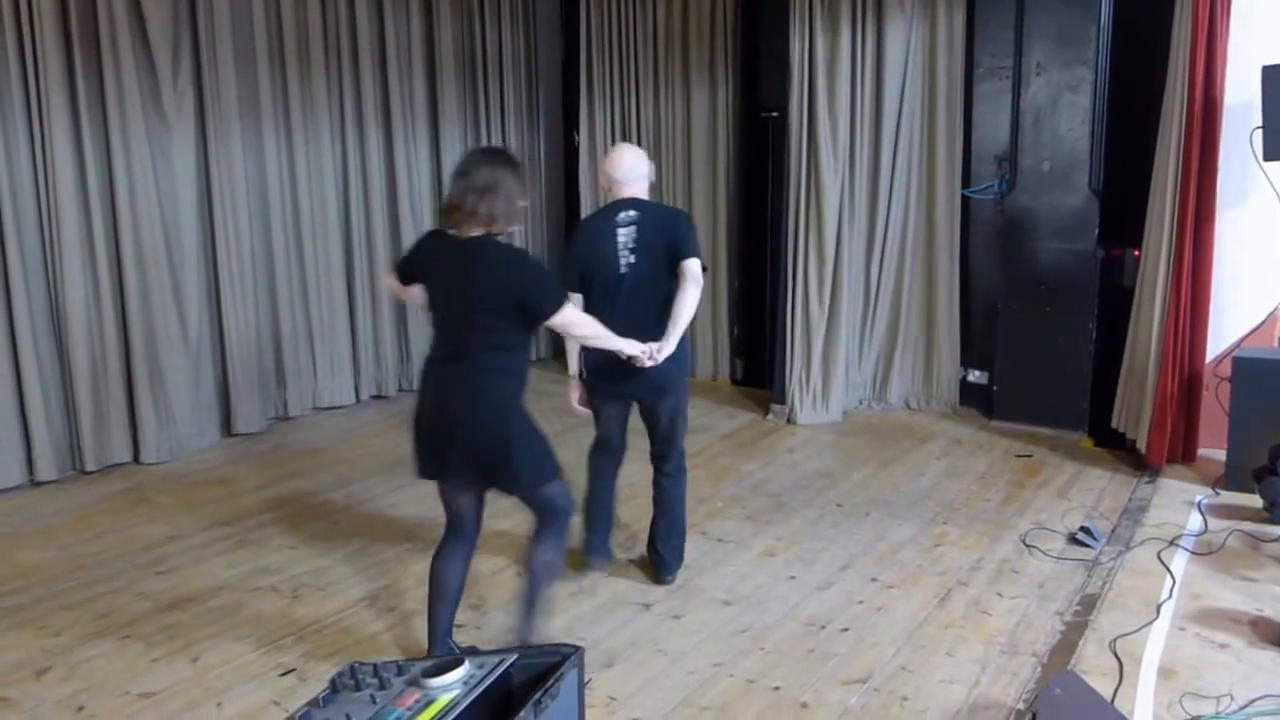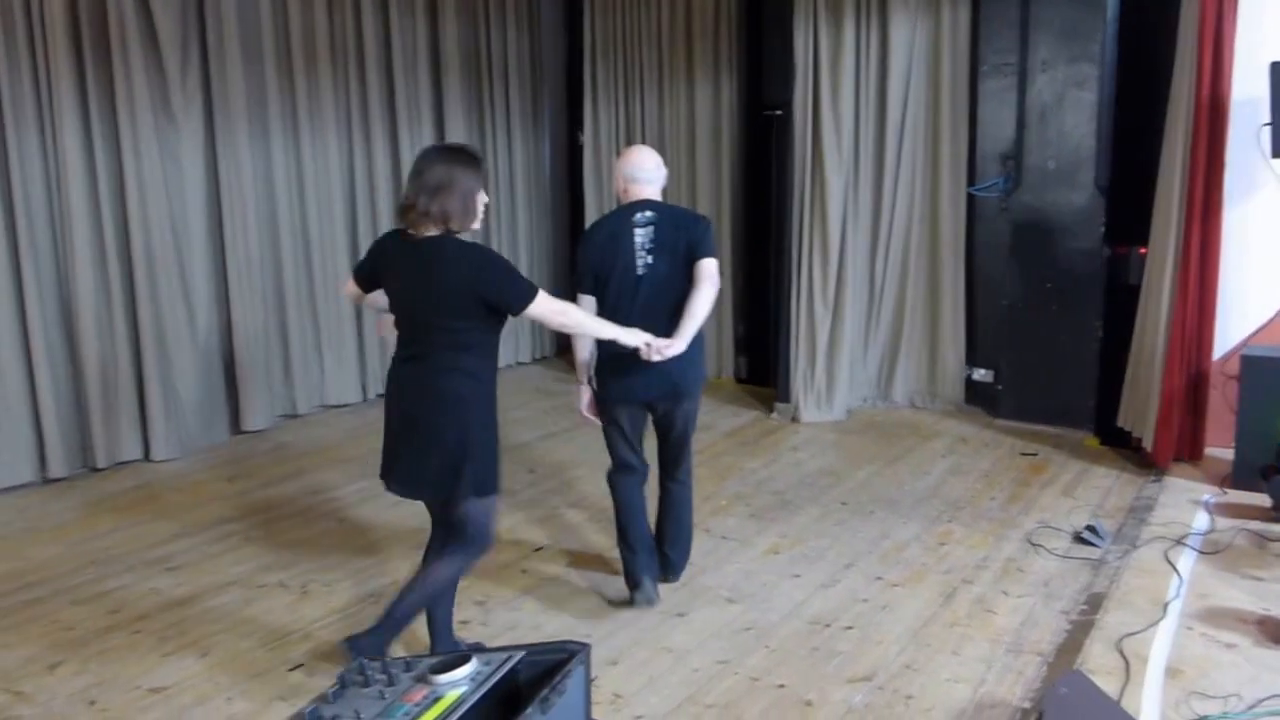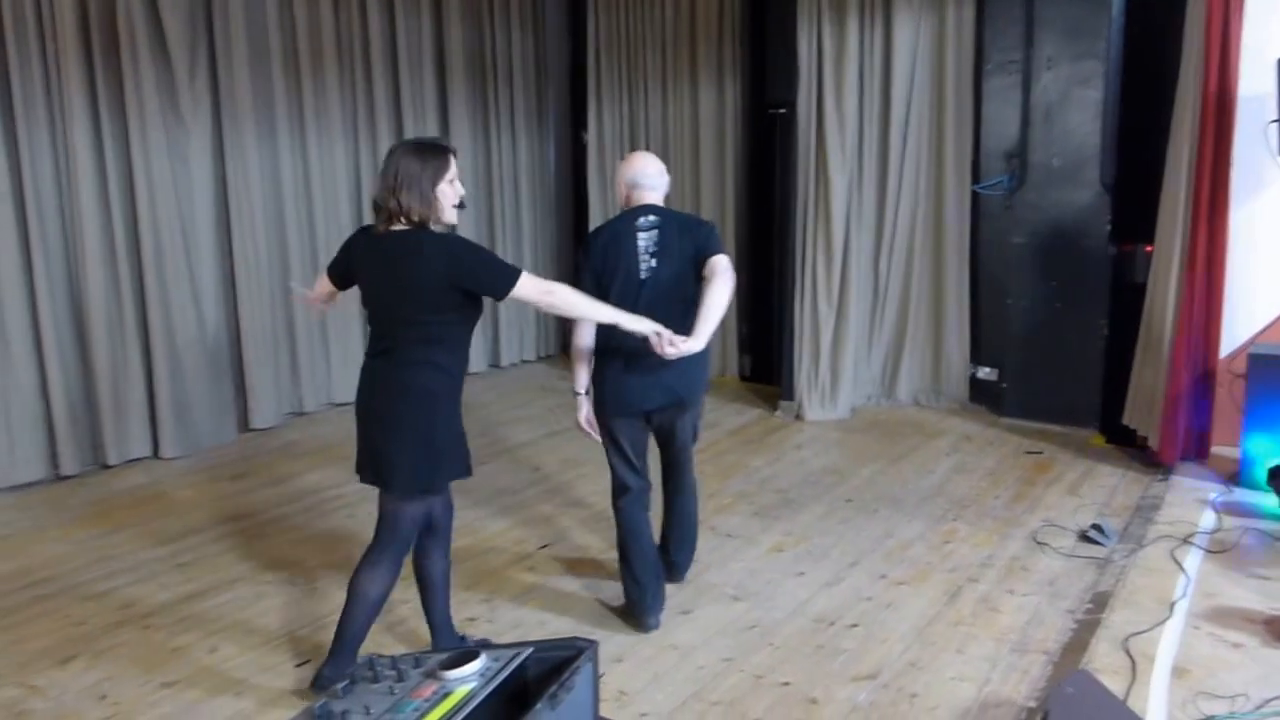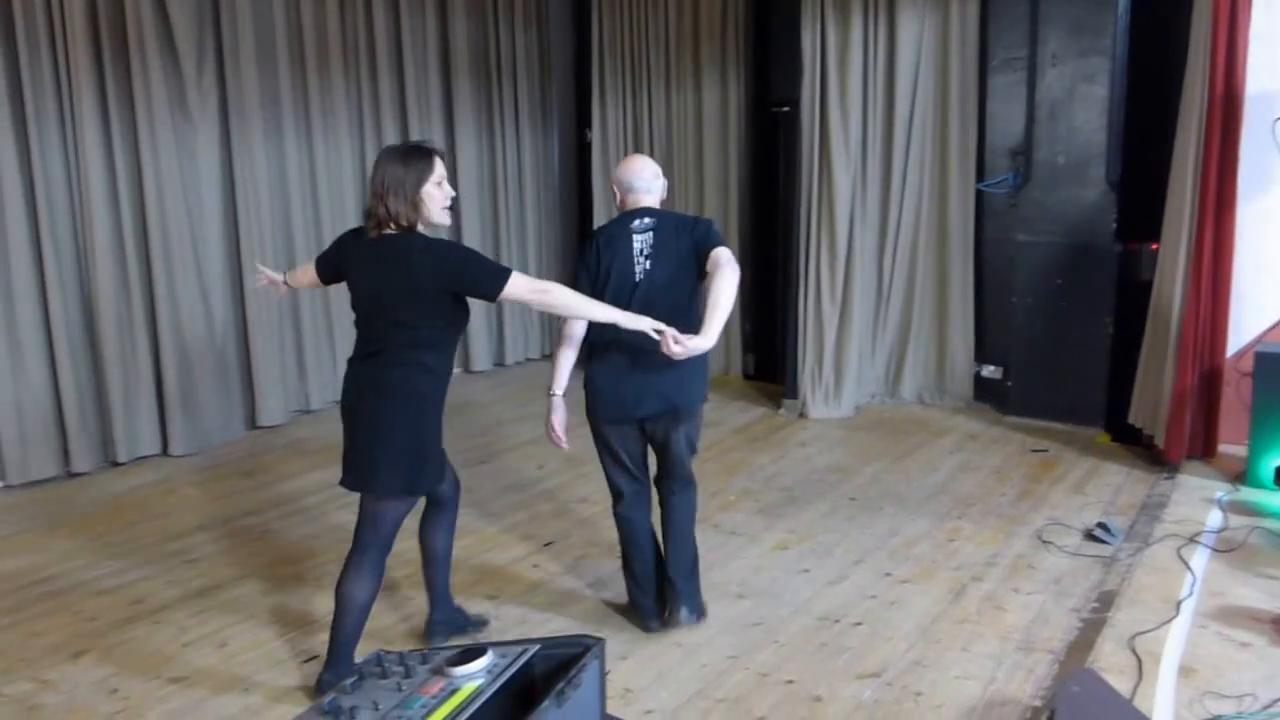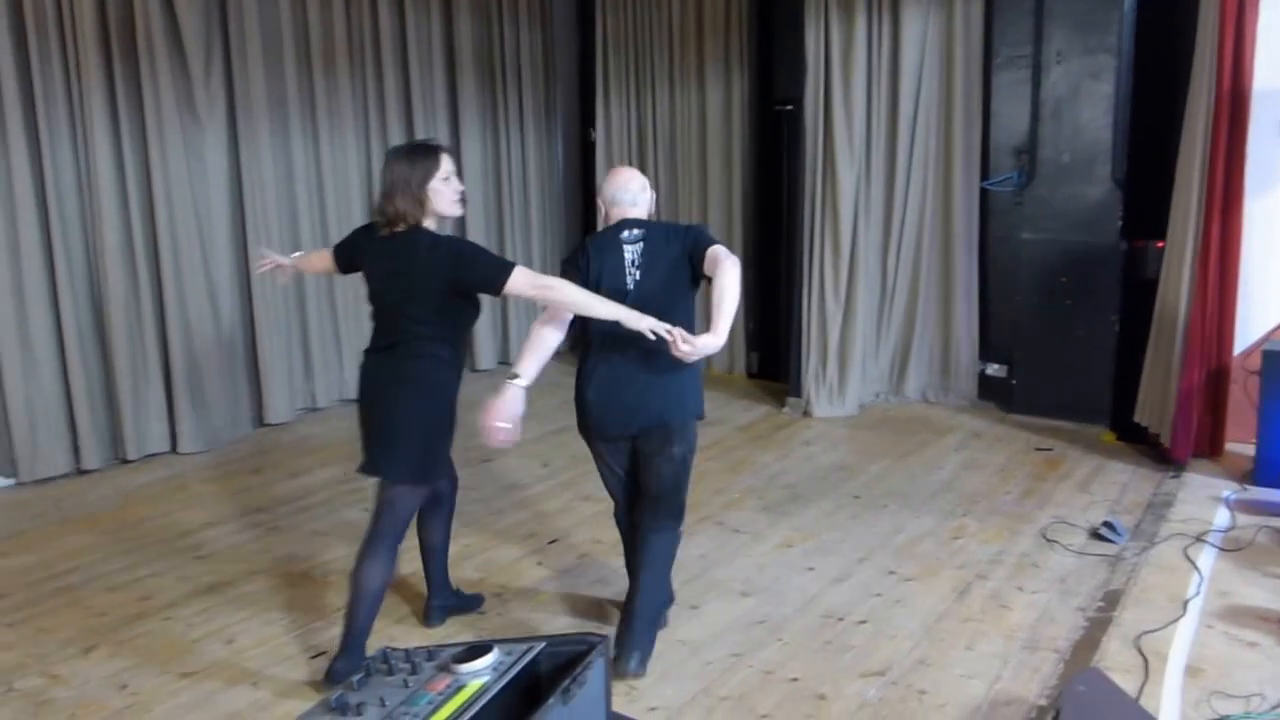
dt=0.2s
person 1, frame 1
left shoulder: (434, 247)
right shoulder: (510, 265)
left elbow: (397, 285)
right elbow: (575, 326)
right wrist: (626, 345)
left hip: (441, 404)
right hip: (489, 409)
left knee: (461, 527)
right knee: (555, 510)
left ankle: (438, 646)
right ankle: (528, 633)
person 1, frame 2
left shoulder: (393, 247)
right shoulder: (474, 262)
left elbow: (354, 291)
right elbow: (554, 313)
right wrist: (622, 334)
left hip: (410, 402)
right hip: (455, 409)
left knee: (447, 527)
right knee: (470, 536)
left ankle: (442, 644)
right ankle: (378, 637)
person 1, frame 3
left shoulder: (366, 243)
right shoulder: (450, 254)
left elbow: (321, 291)
right elbow: (544, 293)
right wrist: (629, 319)
left hip: (382, 398)
right hip: (420, 407)
left knee: (436, 517)
right knee: (395, 537)
left ankle: (444, 639)
right ankle: (338, 664)
person 1, frame 4
left shoulder: (357, 246)
right shoulder: (440, 258)
left elbow: (306, 276)
right elbow: (536, 292)
left wrist: (280, 280)
right wrist: (624, 317)
left hip: (368, 397)
right hip: (403, 408)
left knee: (445, 491)
right knee: (374, 540)
left ankle: (442, 615)
right ankle: (336, 668)
person 1, frame 5
left shoulder: (372, 241)
right shoulder: (448, 254)
left elbow: (323, 259)
right elbow: (539, 287)
left wrist: (288, 261)
right wrist: (626, 315)
left hip: (386, 388)
right hip: (417, 398)
left knee: (441, 488)
right knee: (388, 527)
left ankle: (440, 596)
right ankle: (349, 658)
person 2, frame 1
left shoulder: (586, 232)
right shoulder: (675, 222)
left elbow: (573, 310)
right elbow: (691, 280)
left wrist: (575, 374)
right wrist: (670, 343)
left hip: (605, 367)
right hip: (664, 368)
left knee: (605, 453)
right knee: (669, 462)
left ankle: (596, 546)
right ankle: (666, 560)
person 2, frame 2
left shoulder: (599, 234)
right shoulder: (693, 225)
left elbow: (585, 315)
right elbow: (708, 282)
left wrist: (585, 381)
right wrist: (679, 341)
left hip: (619, 376)
right hip: (679, 373)
left knee: (626, 471)
right knee: (676, 468)
left ankle: (642, 575)
right ankle: (671, 562)
person 2, frame 3
left shoulder: (601, 240)
right shoulder: (697, 230)
left elbow: (585, 324)
right elbow: (722, 277)
left wrist: (582, 393)
right wrist: (696, 339)
left hip: (619, 387)
right hip: (681, 381)
left knee: (630, 491)
right knee: (679, 476)
left ankle: (645, 601)
right ankle: (676, 562)
person 2, frame 4
left shoulder: (599, 242)
right shoulder: (696, 231)
left elbow: (576, 323)
right elbow: (726, 269)
left wrist: (557, 395)
right wrist: (706, 336)
left hip: (612, 393)
right hip: (677, 389)
left knee: (629, 497)
right knee: (677, 487)
left ankle: (647, 604)
right ankle: (682, 596)
person 2, frame 5
left shoulder: (586, 253)
right shoulder: (687, 239)
left elbow: (554, 320)
right elbow: (726, 266)
left wrist: (515, 387)
right wrist: (716, 334)
left hip: (604, 407)
right hip: (670, 404)
left knee: (629, 507)
right knee: (660, 516)
left ankle: (652, 603)
right ankle: (635, 642)
